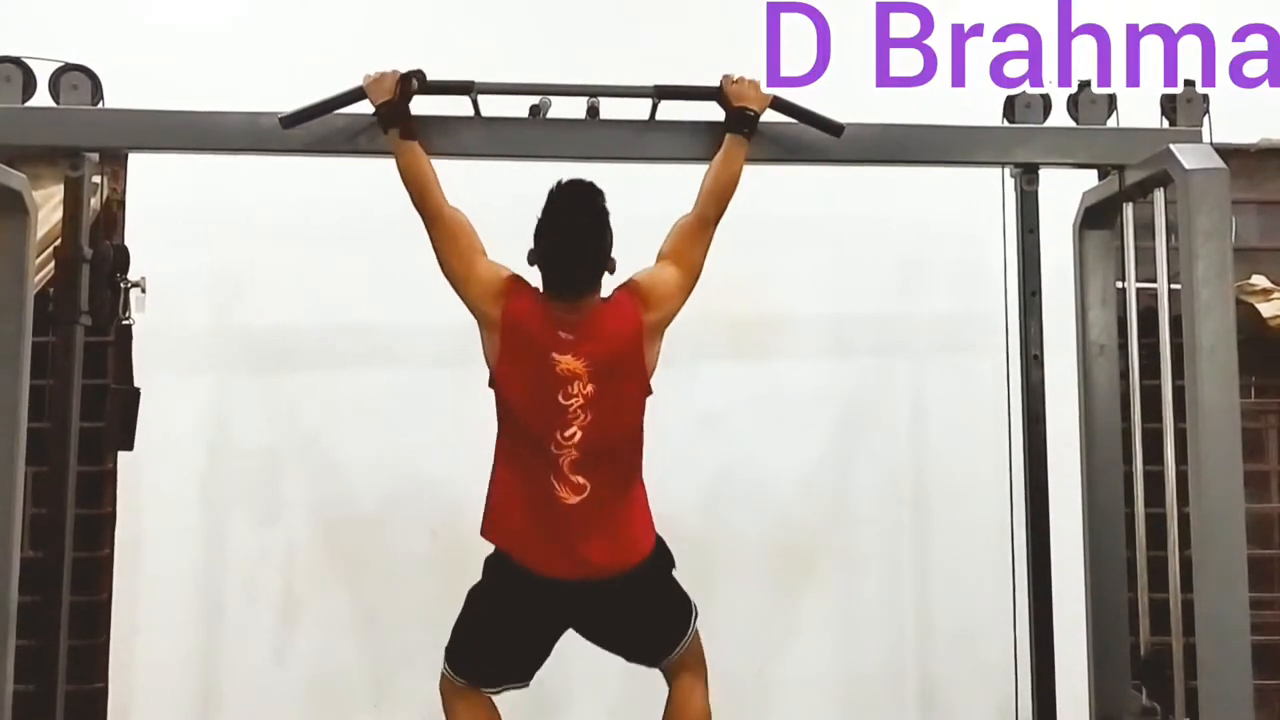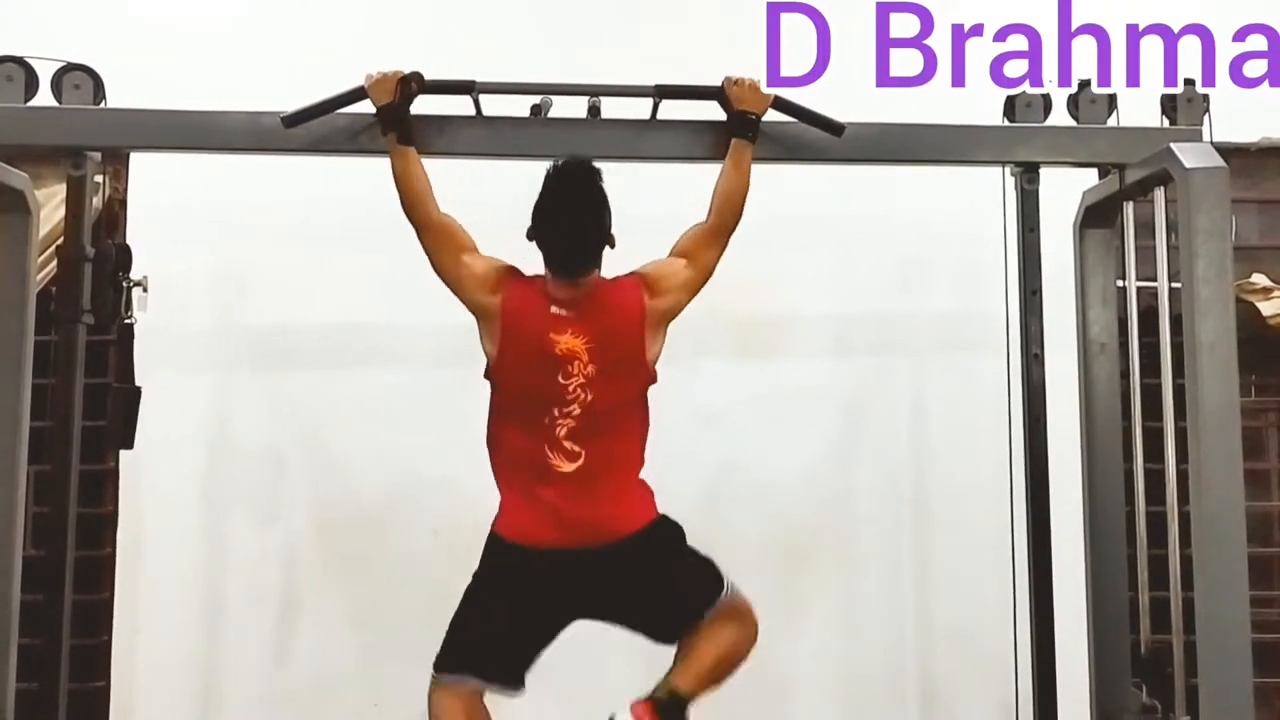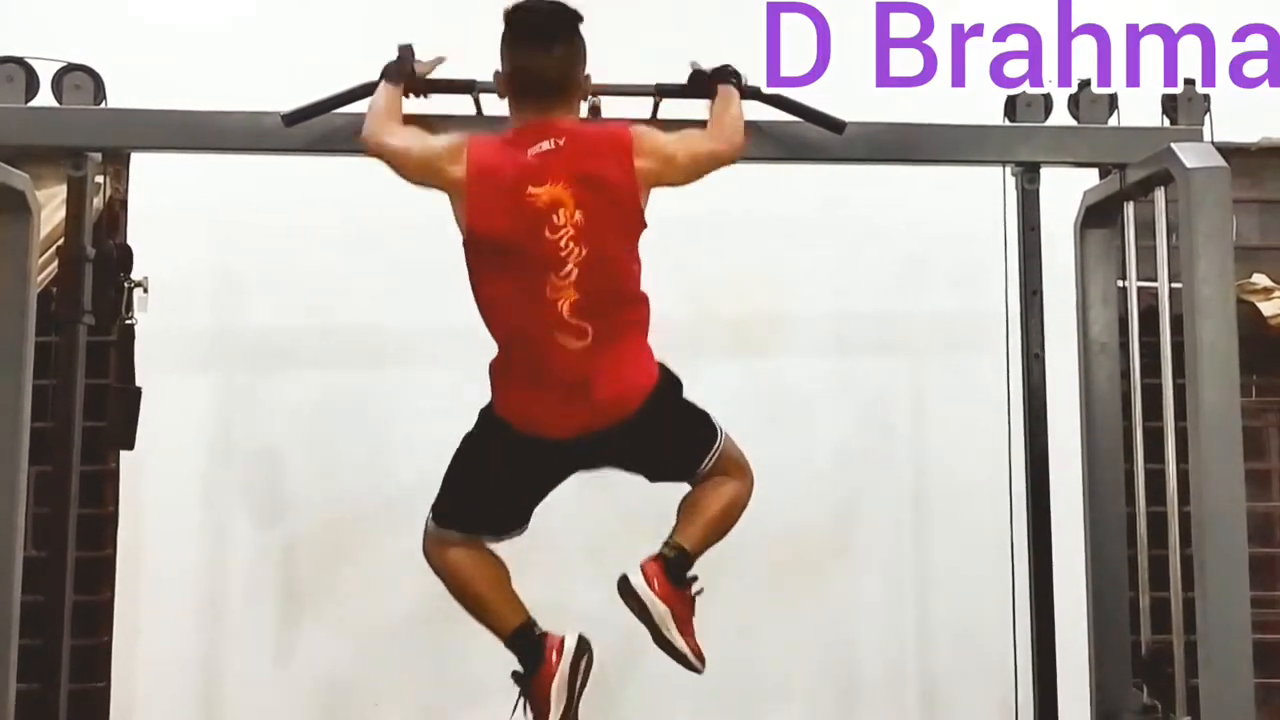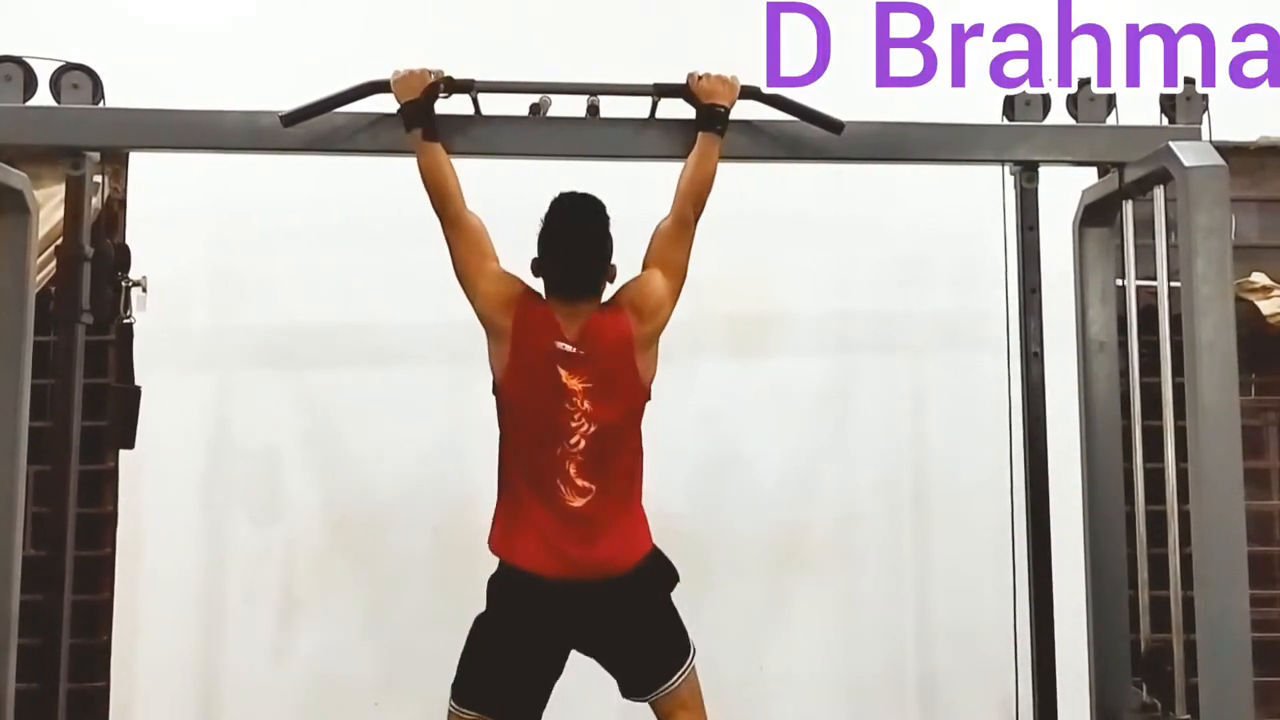
dt=0.5s
person 1, frame 1
left shoulder: (500, 312)
right shoulder: (644, 314)
left elbow: (434, 208)
right elbow: (705, 214)
left wrist: (395, 118)
right wrist: (741, 121)
left hip: (523, 569)
right hip: (626, 567)
person 1, frame 2
left shoulder: (496, 299)
right shoulder: (647, 301)
left elbow: (423, 214)
right elbow: (721, 225)
left wrist: (395, 122)
right wrist: (743, 129)
left hip: (522, 551)
right hip: (628, 543)
right knee: (734, 624)
person 1, frame 3
left shoulder: (465, 163)
right shoulder: (631, 153)
left elbow: (379, 135)
right elbow: (727, 141)
left wrist: (397, 75)
right wrist: (723, 80)
left hip: (525, 416)
right hip: (629, 399)
left knee: (447, 542)
right knee: (730, 476)
left ankle: (537, 651)
right ankle: (667, 574)
person 1, frame 4
left shoulder: (507, 323)
right shoulder: (638, 326)
left elbow: (454, 216)
right elbow: (683, 219)
left wrist: (418, 118)
right wrist: (713, 120)
left hip: (529, 585)
right hip: (625, 580)
